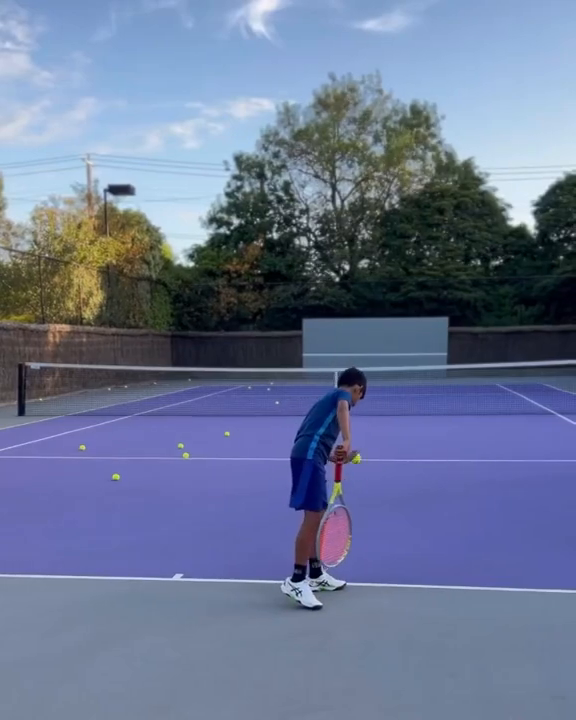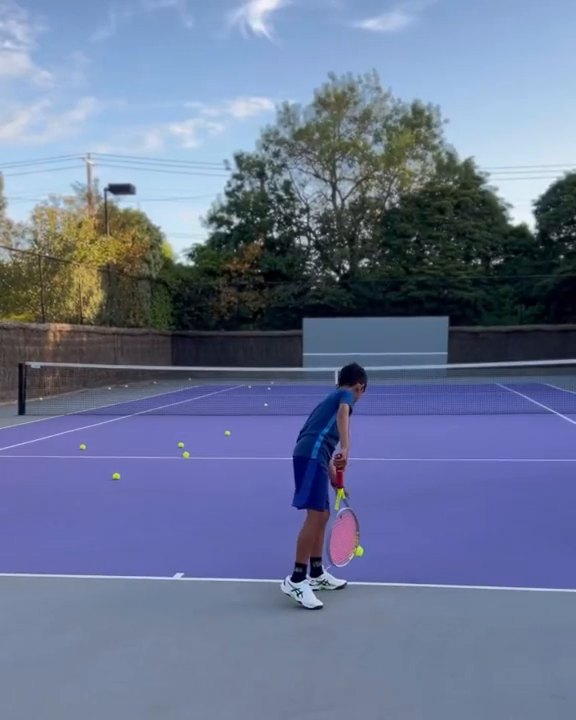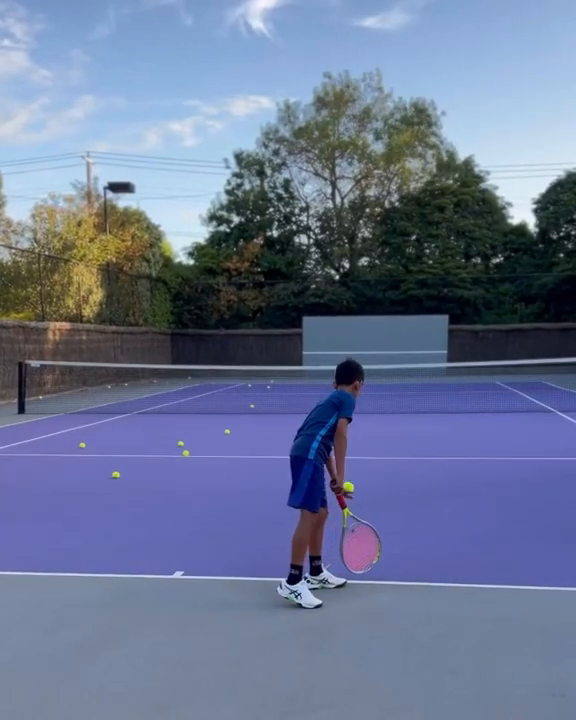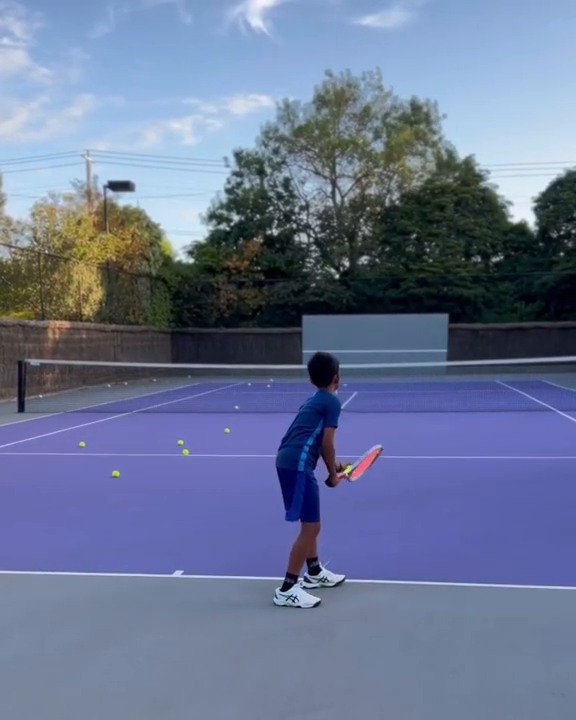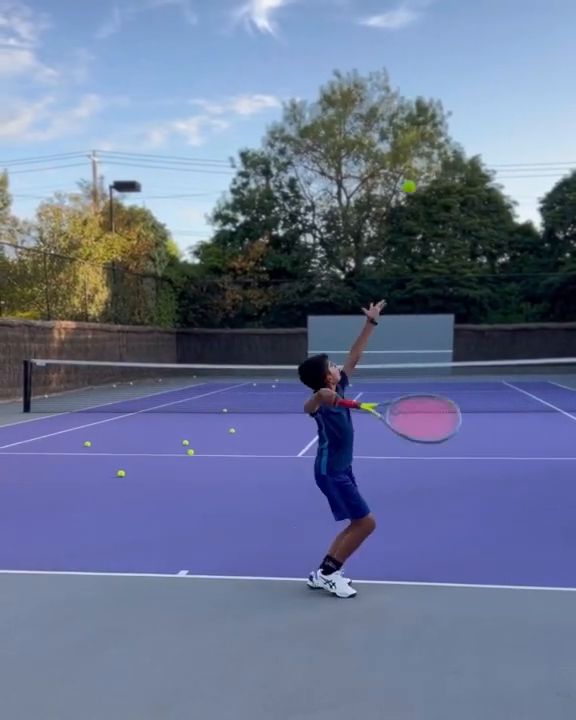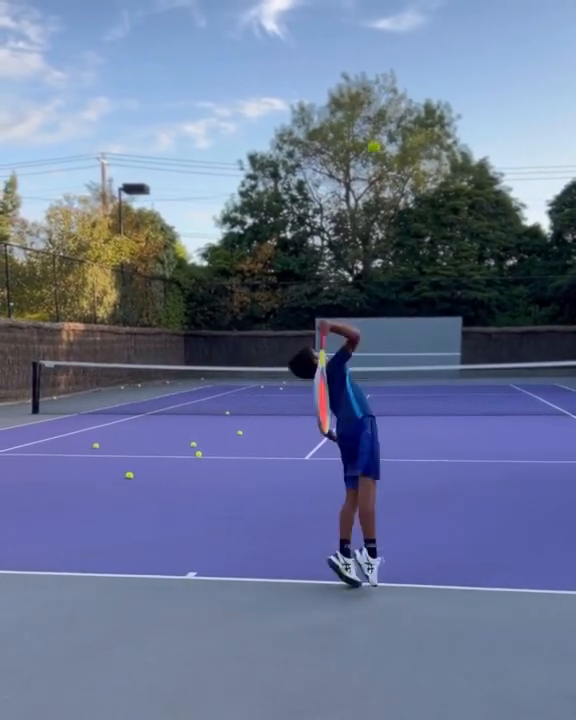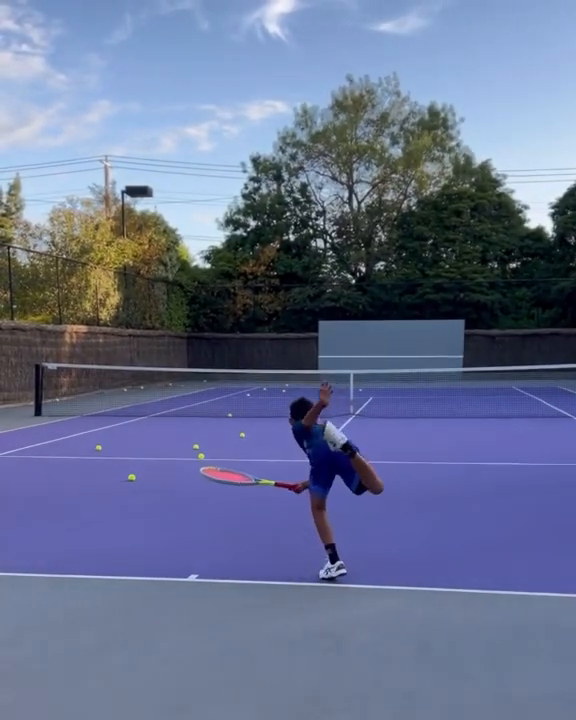
dt=0.7s
person 1, frame 1
left shoulder: (330, 399)
right shoulder: (343, 395)
right elbow: (342, 409)
left wrist: (338, 456)
right wrist: (347, 440)
left hip: (310, 457)
right hip: (308, 456)
left knee: (320, 515)
right knee: (311, 516)
left ankle: (315, 575)
right ankle: (296, 580)
person 1, frame 2
left shoulder: (332, 398)
right shoulder: (347, 395)
right elbow: (343, 412)
left wrist: (335, 481)
right wrist: (345, 448)
left hip: (311, 455)
right hip: (311, 455)
left knee: (322, 515)
right knee: (315, 516)
left ankle: (316, 574)
right ankle: (296, 580)
person 1, frame 3
left shoulder: (332, 399)
right shoulder: (348, 398)
right elbow: (340, 435)
left wrist: (335, 480)
right wrist: (341, 476)
left hip: (308, 455)
right hip: (308, 455)
left knee: (320, 513)
right knee: (309, 515)
left ankle: (316, 573)
right ankle: (292, 582)
person 1, frame 4
left shoulder: (314, 401)
right shoulder: (332, 402)
right elbow: (327, 444)
left wrist: (332, 465)
right wrist: (333, 473)
left hip: (287, 461)
right hip: (298, 465)
left knee: (310, 521)
right knee: (311, 525)
left ankle: (314, 572)
right ankle: (287, 589)
person 1, frame 5
left shoulder: (337, 389)
right shoulder: (323, 403)
left elbow: (354, 357)
right elbow: (310, 408)
left wrist: (370, 323)
right wrist: (319, 396)
left hip: (342, 470)
right hip: (332, 474)
left knee: (358, 526)
right knee: (366, 522)
left ankle: (325, 571)
right ankle: (328, 572)
person 1, frame 6
left shoulder: (330, 379)
right shoulder: (333, 366)
right elbow: (355, 336)
right wrist: (331, 326)
left hip: (347, 434)
right hip: (360, 428)
left knee: (353, 496)
right knee: (367, 489)
left ankle: (344, 554)
right ankle: (370, 554)
person 1, frame 7
left shoulder: (298, 428)
right shoulder: (320, 429)
left elbow: (309, 419)
left wrist: (320, 405)
right wrist: (307, 484)
left hip: (322, 456)
left knee: (318, 509)
right knee: (376, 488)
left ankle: (334, 561)
right ankle: (343, 446)
